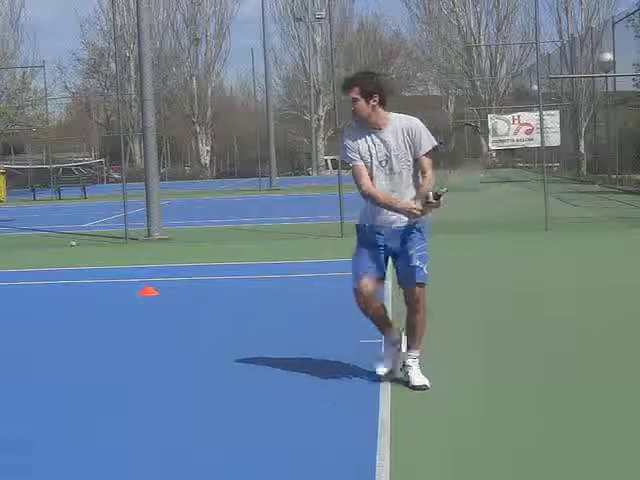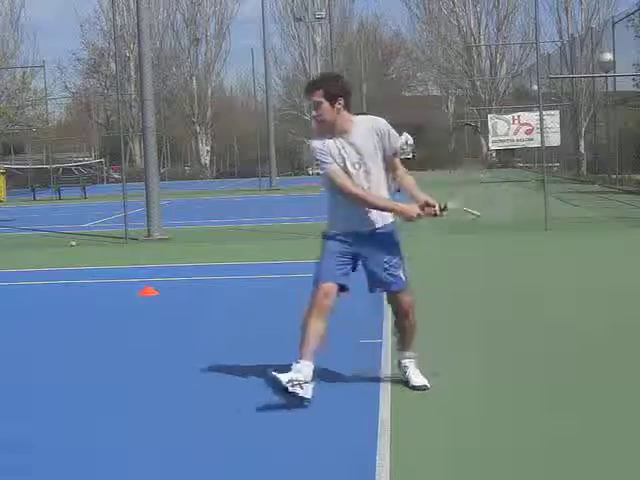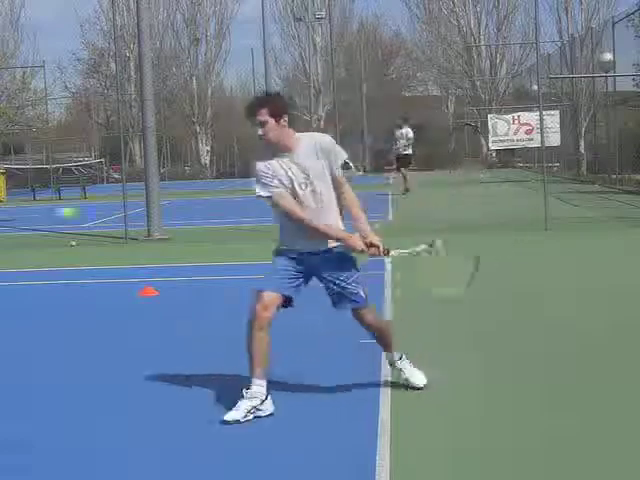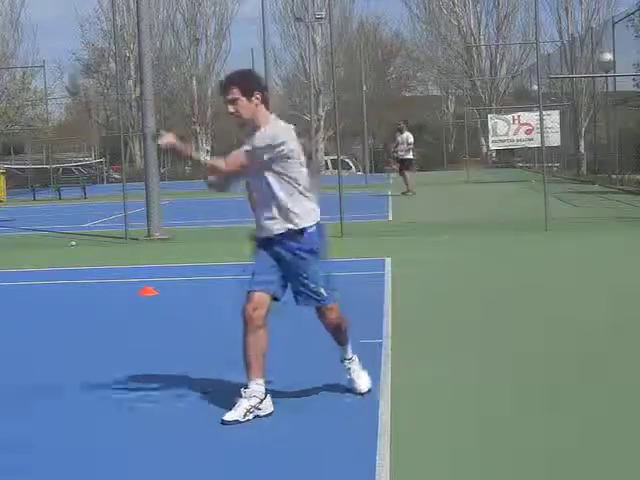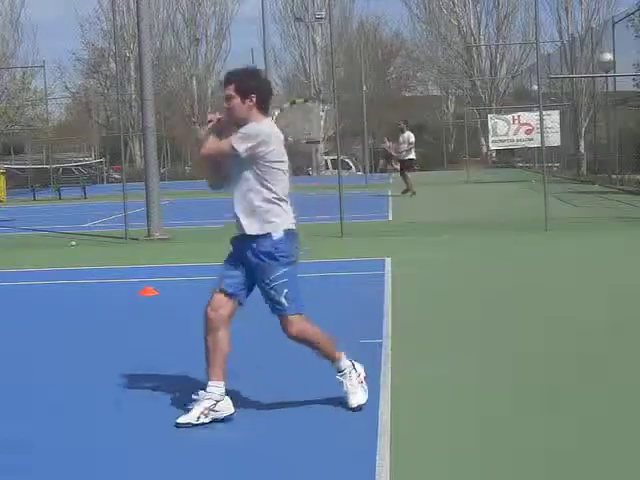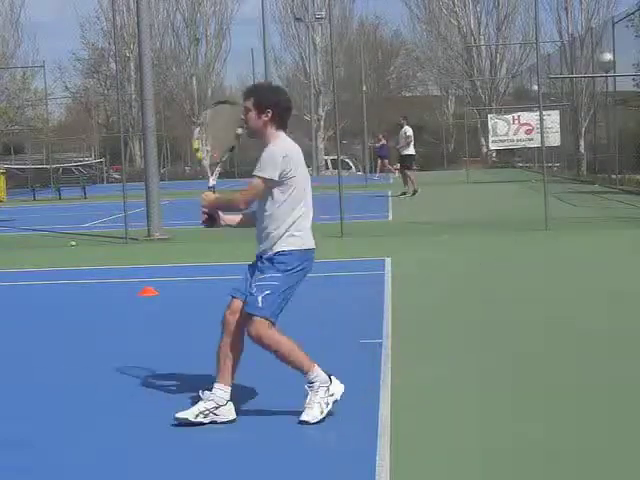
dt=0.2s
person 1, frame 1
left shoulder: (411, 126)
right shoulder: (351, 137)
left elbow: (427, 172)
right elbow: (365, 188)
left wrist: (425, 196)
right wrist: (401, 206)
left hip: (409, 227)
right hip: (372, 227)
left knee: (416, 293)
right knee: (364, 293)
left ankle: (411, 362)
right ankle: (391, 340)
person 1, frame 2
left shoulder: (377, 127)
right shoulder: (319, 144)
left elbow: (397, 169)
right elbow: (350, 192)
left wrist: (419, 197)
right wrist: (400, 208)
left hip: (379, 232)
right hip: (340, 235)
left knee: (403, 301)
right knee: (322, 297)
left ankle: (407, 362)
right ankle: (302, 374)
person 1, frame 3
left shoulder: (321, 144)
right shoulder: (265, 166)
left elbow: (342, 190)
right elbow: (295, 214)
left wrist: (365, 231)
right wrist: (344, 236)
left hip: (334, 250)
right hip: (293, 252)
left knee: (367, 317)
right knee: (262, 310)
left ankle: (399, 363)
right ankle: (258, 394)
person 1, frame 4
left shoulder: (277, 133)
right shoulder: (252, 136)
left elbow: (226, 168)
right elbow: (221, 177)
left wrist: (181, 148)
left hip: (301, 234)
right hip: (270, 238)
left knee: (329, 312)
right knee: (254, 310)
left ankle: (348, 359)
right ankle: (256, 394)
person 1, frame 5
left shoulder: (261, 132)
right shoulder: (244, 136)
left elbow: (206, 154)
right elbow: (215, 173)
left wrist: (214, 130)
right wrist: (218, 126)
left hip: (273, 241)
right hip: (247, 240)
left knee: (293, 325)
right knee: (216, 311)
left ankle: (347, 370)
right ankle: (215, 397)
person 1, frame 6
left shoulder: (280, 150)
right shoulder: (275, 151)
left elbow: (244, 199)
left wrist: (214, 201)
right wrist: (225, 217)
left hip: (290, 253)
right hip: (272, 253)
left knee: (258, 328)
right knee: (232, 318)
left ankle: (321, 383)
right ankle: (220, 399)
